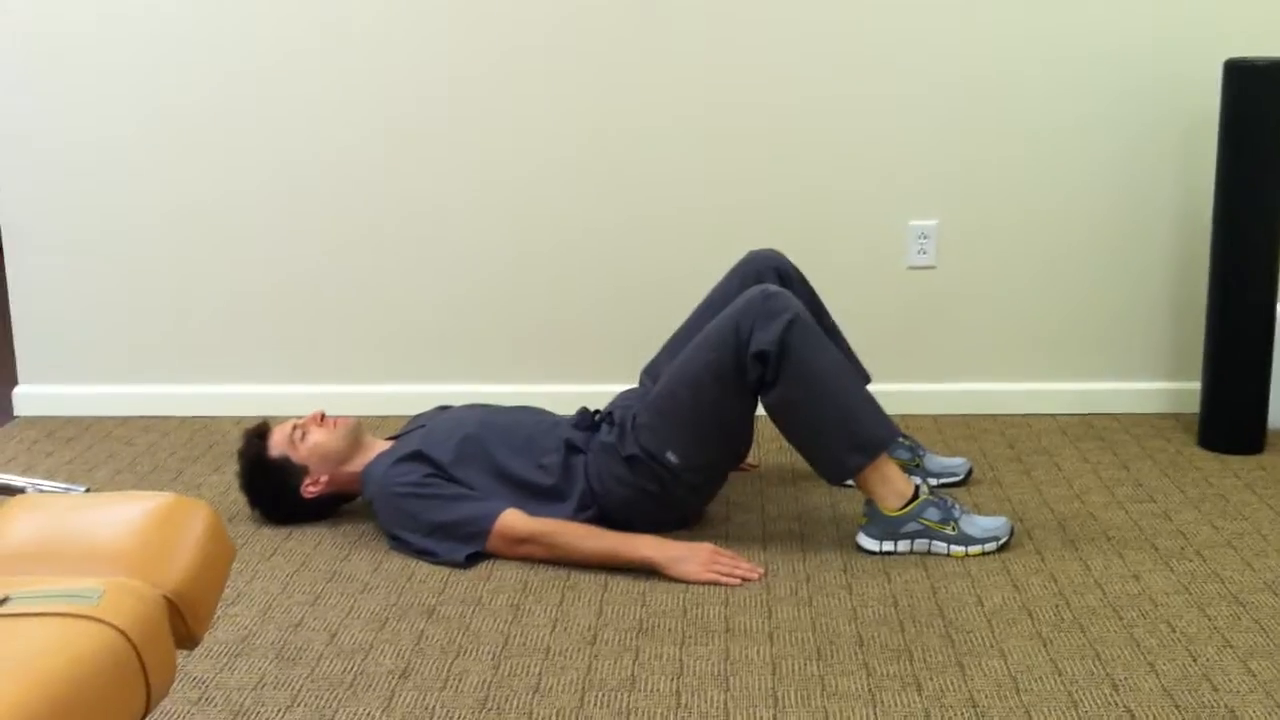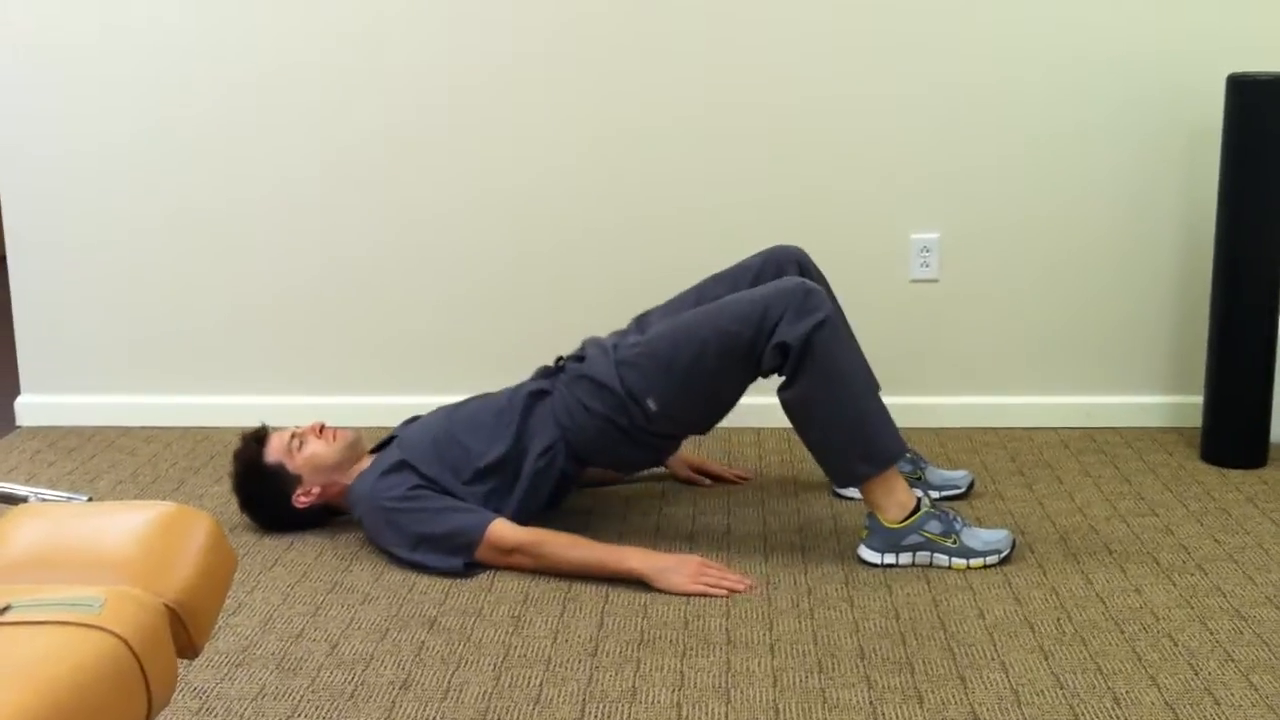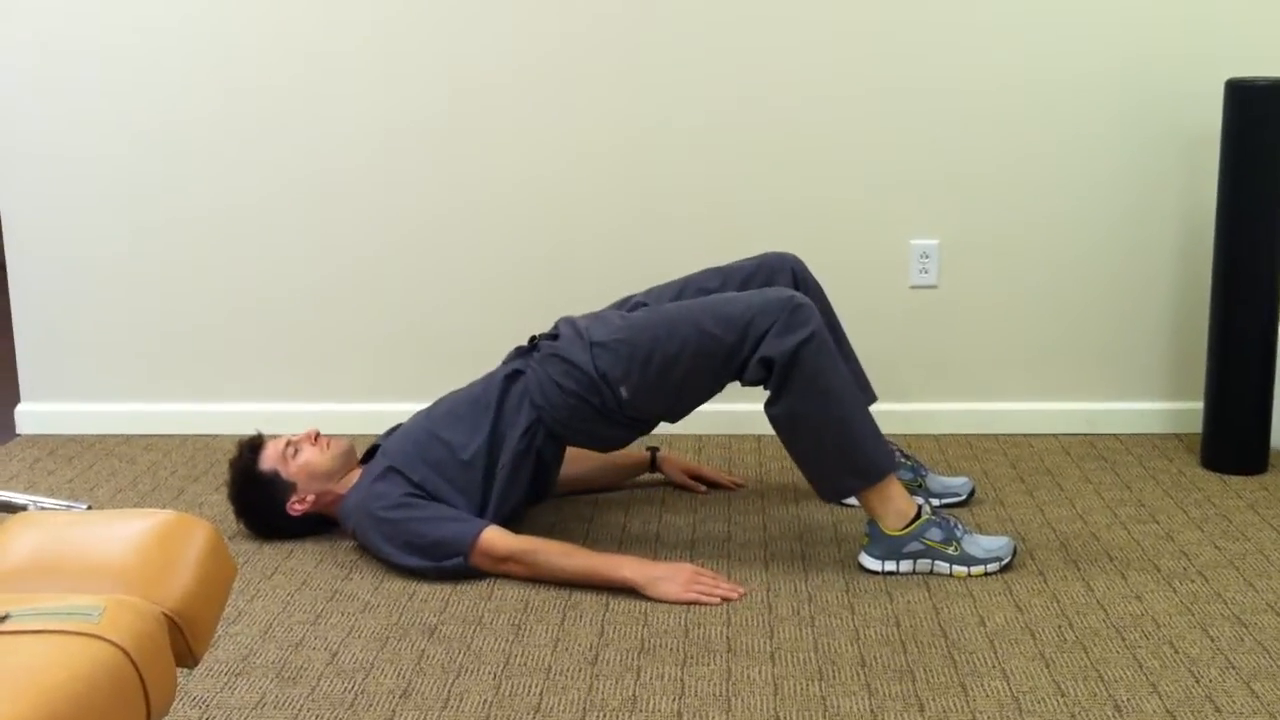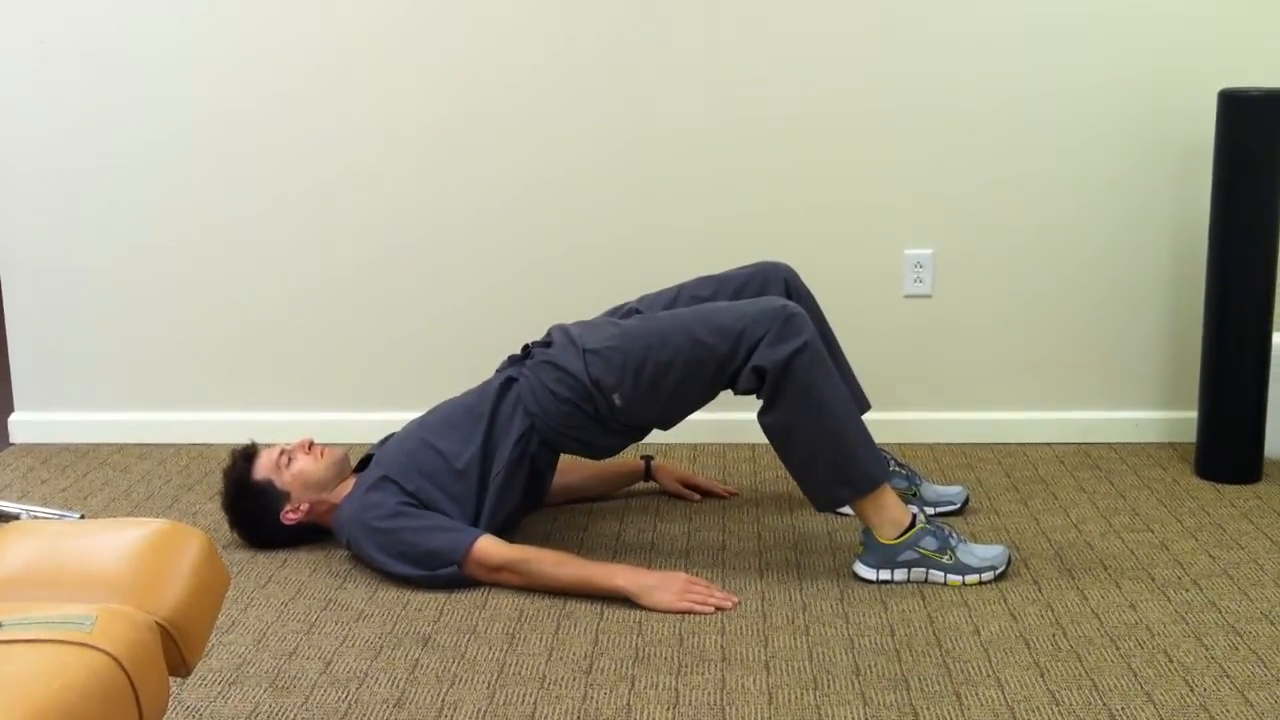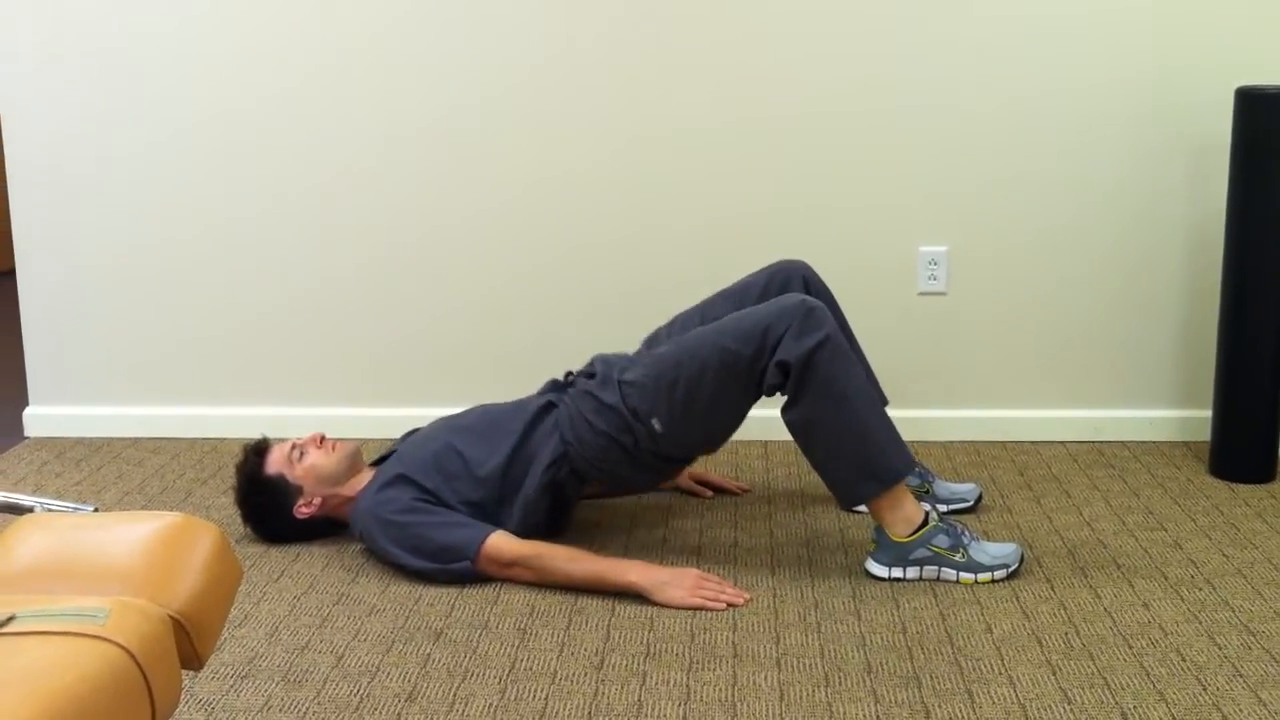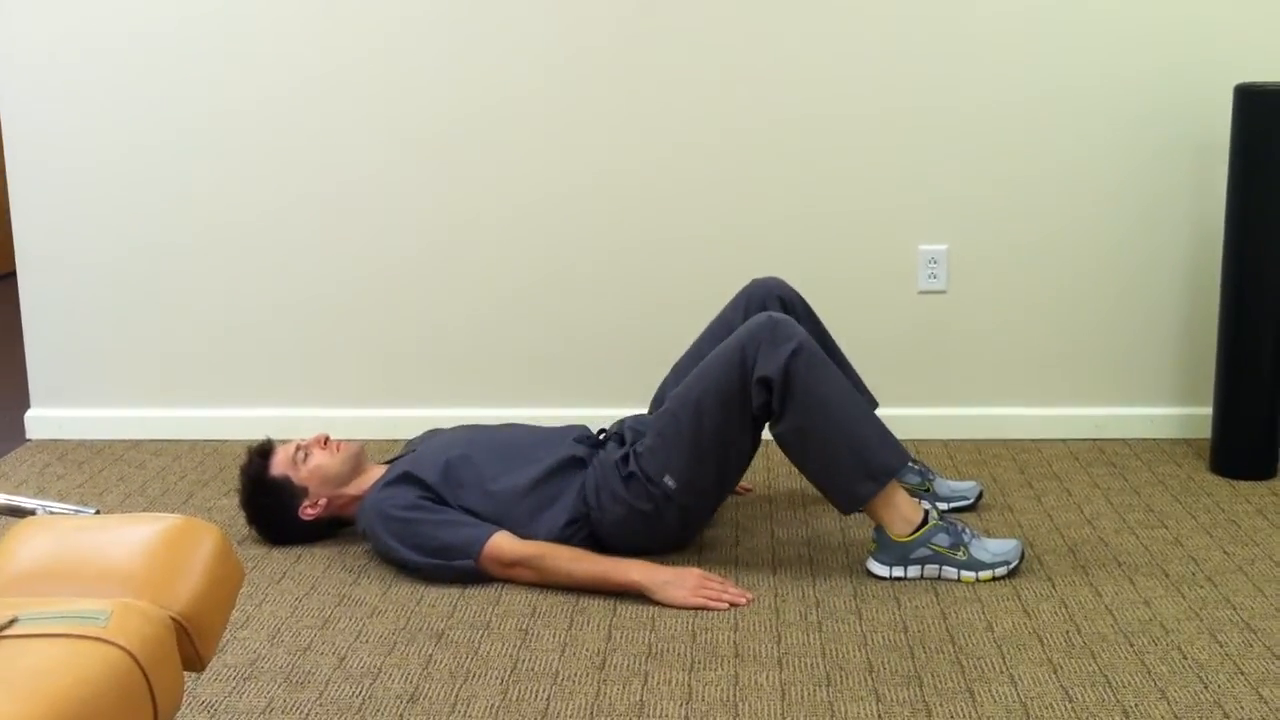
dt=0.7s
person 1, frame 1
left shoulder: (418, 434)
right shoulder: (396, 491)
right elbow: (521, 536)
left wrist: (704, 426)
right wrist: (659, 552)
left hip: (619, 427)
right hip: (634, 478)
left knee: (765, 271)
right knee: (767, 317)
left ankle: (878, 445)
right ankle: (897, 505)
person 1, frame 2
left shoulder: (399, 452)
right shoulder: (383, 501)
right elbow: (513, 545)
left wrist: (660, 454)
right wrist: (650, 565)
left hip: (596, 378)
right hip: (600, 409)
left knee: (784, 268)
right knee: (795, 310)
left ankle: (877, 456)
right ankle: (897, 518)
person 1, frame 3
left shoulder: (389, 460)
right shoulder: (376, 510)
right elbow: (505, 552)
left wrist: (652, 461)
right wrist: (642, 573)
left knee: (779, 277)
right knee: (782, 322)
left ankle: (871, 458)
right ankle: (898, 525)
person 1, frame 4
left shoulder: (382, 470)
right shoulder: (370, 520)
right elbow: (498, 561)
left wrist: (645, 470)
right wrist: (635, 582)
left knee: (771, 286)
right knee: (775, 331)
left ankle: (864, 467)
right ankle: (892, 533)
person 1, frame 5
left shoulder: (403, 461)
right shoulder: (383, 516)
right elbow: (510, 558)
left wrist: (666, 463)
right wrist: (646, 579)
left hip: (604, 395)
right hip: (605, 429)
left knee: (791, 284)
right knee: (798, 326)
left ankle: (888, 470)
right ankle: (906, 533)
person 1, frame 6
left shoulder: (418, 459)
right shoulder: (390, 515)
right elbow: (513, 557)
left wrist: (702, 456)
right wrist: (650, 578)
left hip: (623, 447)
right hip: (633, 500)
left knee: (768, 299)
right knee: (771, 342)
left ankle: (891, 471)
right ankle: (906, 532)
